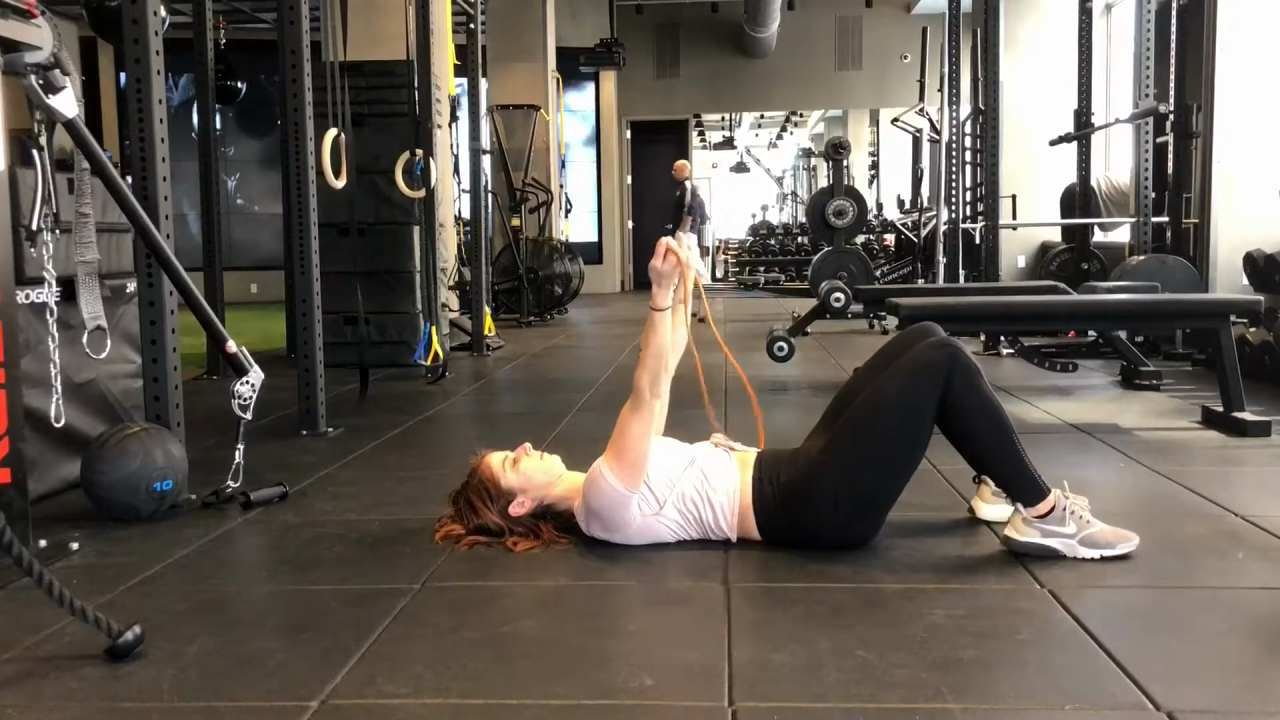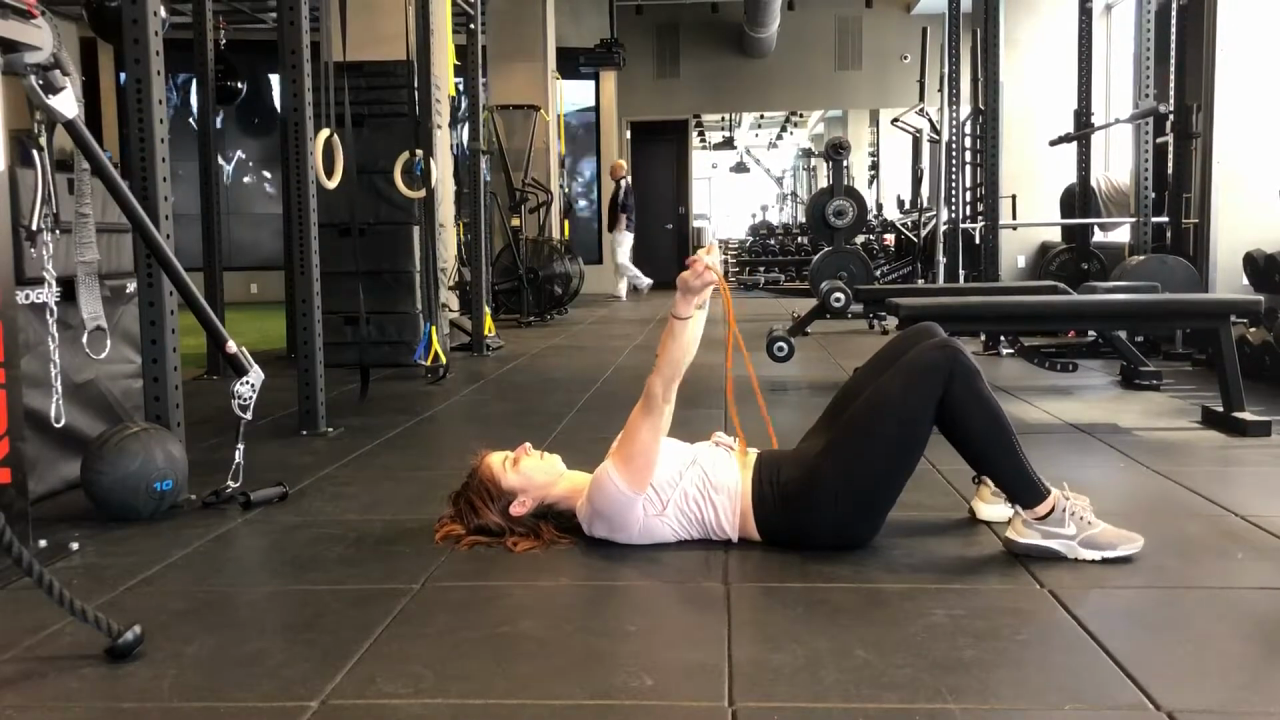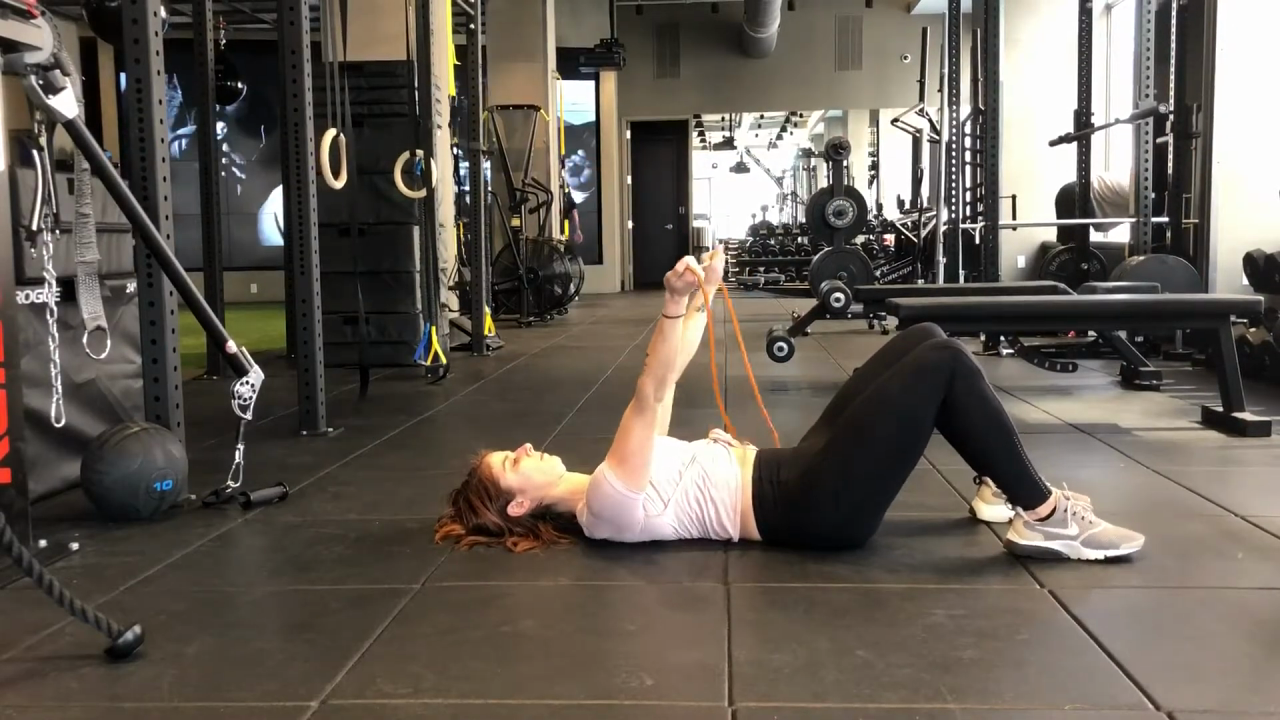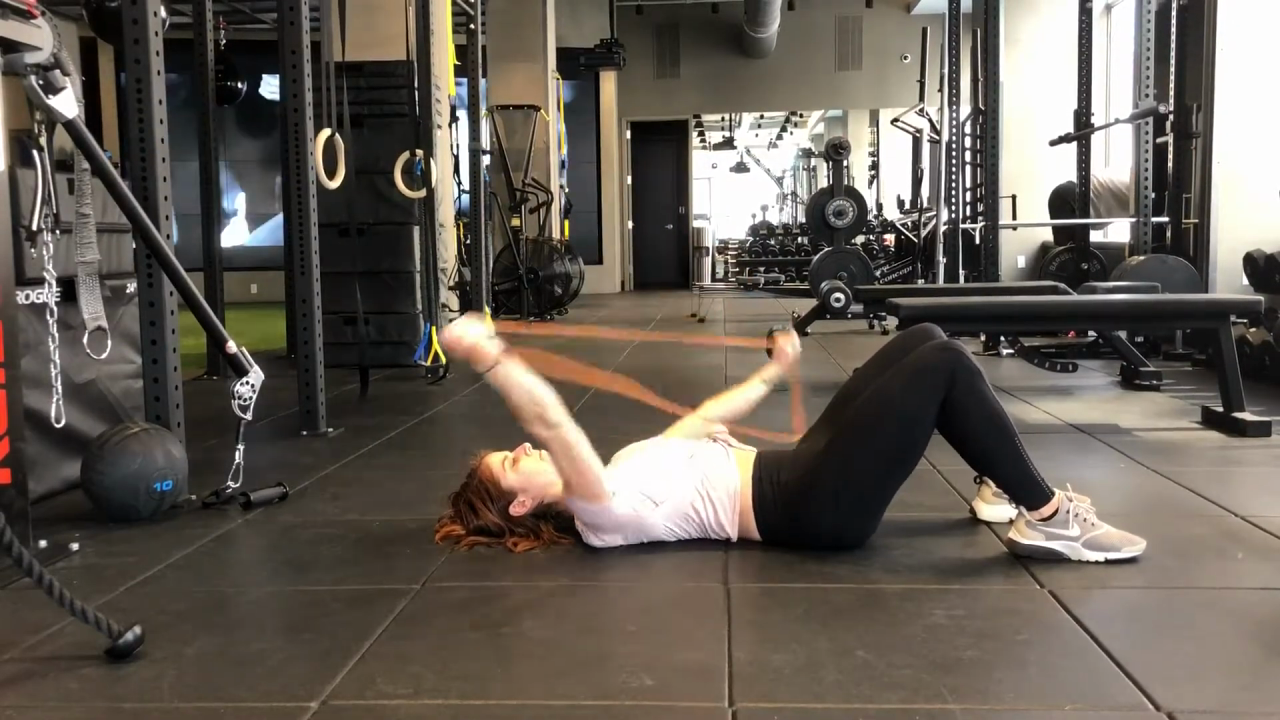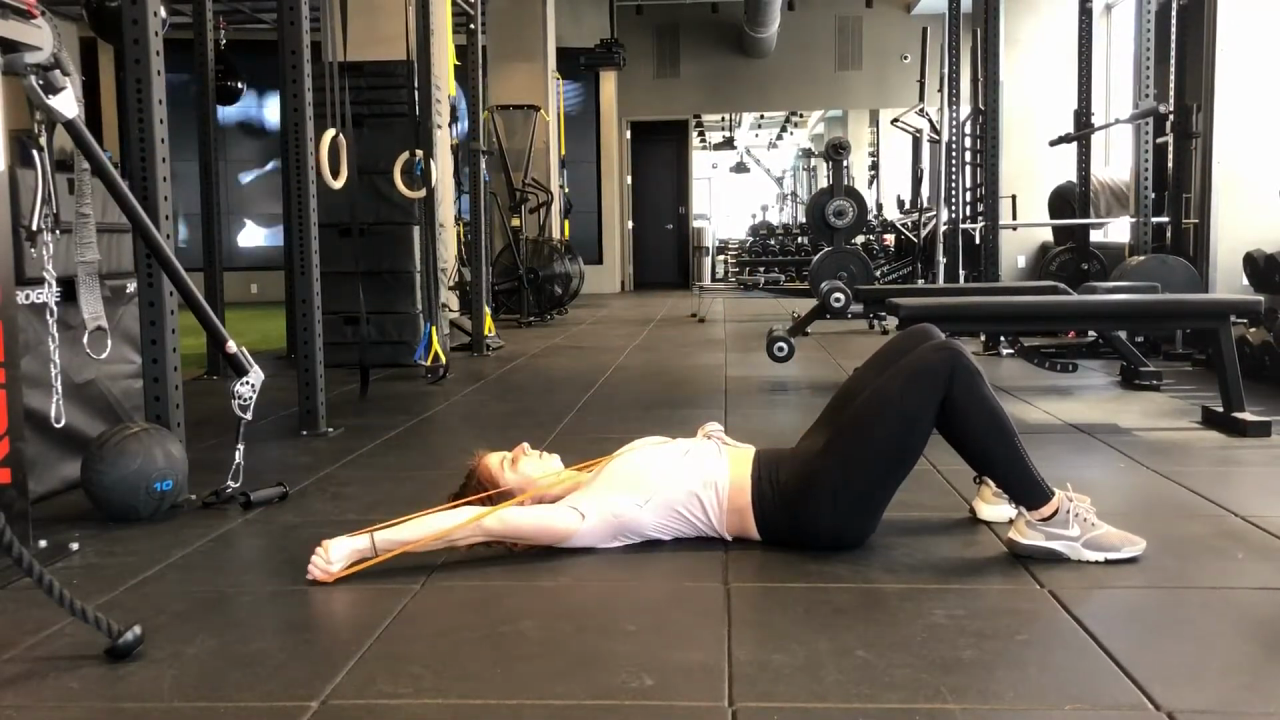
dt=1s
person 1, frame 1
left shoulder: (602, 481)
right shoulder: (602, 503)
left elbow: (660, 380)
right elbow: (645, 393)
left wrist: (680, 292)
right wrist: (660, 295)
left hip: (794, 475)
right hip: (816, 506)
left knee: (925, 341)
right knee: (940, 363)
left ankle: (1005, 488)
right ankle: (1042, 515)
person 1, frame 2
left shoulder: (606, 479)
right shoulder: (607, 506)
left elbow: (665, 384)
right elbow: (656, 396)
left wrist: (702, 298)
right wrist: (682, 305)
left hip: (794, 474)
right hip: (815, 508)
left knee: (924, 340)
right knee: (940, 362)
left ankle: (1004, 488)
right ankle: (1044, 518)
person 1, frame 3
left shoulder: (607, 481)
right shoulder: (605, 506)
left elbow: (669, 377)
right elbow: (648, 396)
left wrist: (706, 294)
right wrist: (673, 303)
left hip: (795, 473)
right hip: (814, 508)
left knee: (925, 340)
right knee: (942, 363)
left ankle: (1006, 488)
right ankle: (1045, 519)
person 1, frame 4
left shoulder: (616, 478)
right shoulder: (595, 514)
left elbow: (700, 416)
right elbow: (554, 424)
left wrist: (773, 370)
right wrist: (489, 357)
left hip: (793, 474)
right hip: (812, 508)
left knee: (925, 341)
right knee: (943, 366)
left ankle: (1004, 487)
right ankle: (1047, 518)
person 1, frame 5
left shoulder: (598, 476)
right shoulder: (580, 516)
right elbow: (484, 524)
right wrist: (360, 544)
left hip: (788, 471)
right hip: (811, 506)
left knee: (922, 343)
right knee: (939, 365)
left ankle: (1005, 488)
right ankle: (1046, 518)
